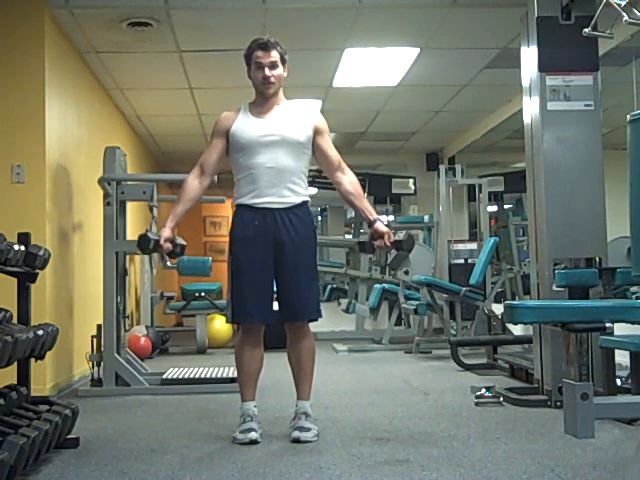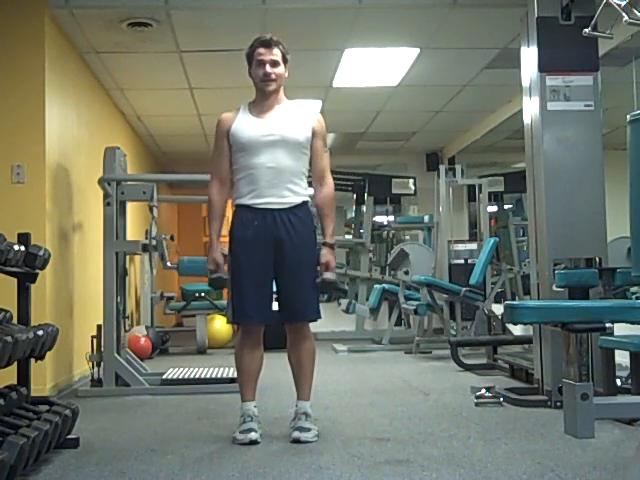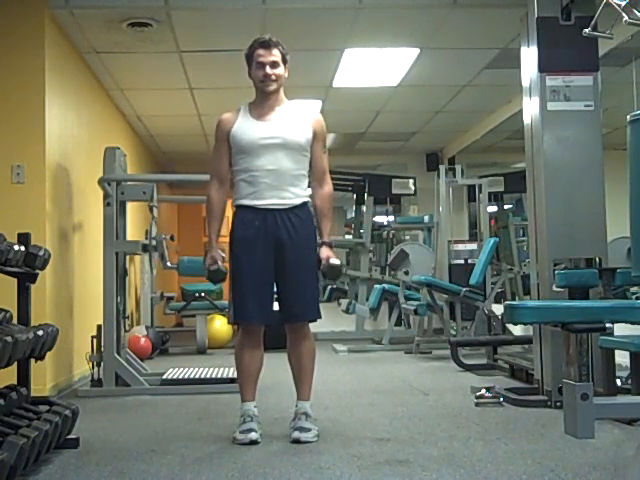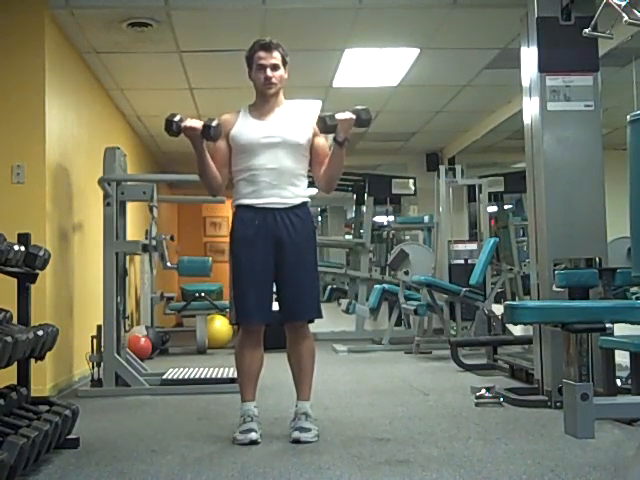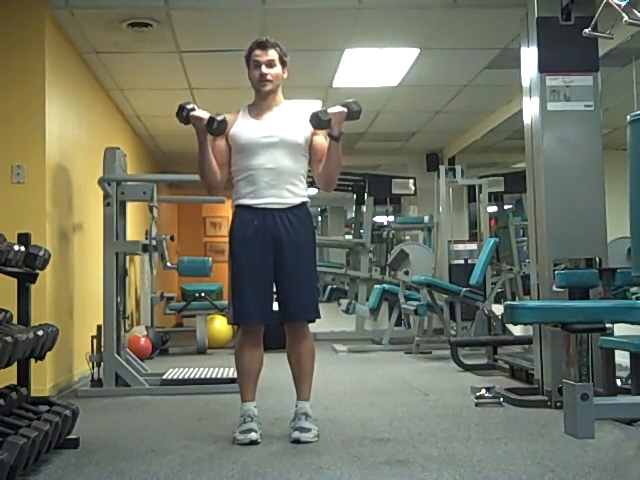
dt=1s
person 1, frame 1
left shoulder: (309, 117)
right shoulder: (230, 121)
left elbow: (340, 173)
right elbow: (201, 175)
left wrist: (373, 219)
right wrist: (169, 224)
left hip: (295, 220)
right hip: (249, 223)
left knee: (298, 321)
right knee: (249, 323)
left ankle: (303, 410)
right ankle: (248, 413)
person 1, frame 2
left shoulder: (309, 118)
right shoulder: (230, 122)
left elbow: (323, 184)
right elbow: (219, 185)
left wrist: (327, 242)
right wrist: (215, 242)
left hip: (295, 221)
right hip: (249, 224)
left knee: (299, 322)
right knee: (250, 323)
left ankle: (303, 411)
right ankle: (248, 413)
person 1, frame 3
left shoulder: (310, 120)
right shoulder: (230, 123)
left elbow: (322, 184)
right elbow: (218, 185)
left wrist: (326, 239)
right wrist: (212, 242)
left hip: (296, 221)
right hip: (249, 224)
left knee: (299, 321)
right knee: (250, 323)
left ankle: (303, 411)
right ankle: (248, 413)
person 1, frame 4
left shoulder: (309, 119)
right shoulder: (230, 123)
left elbow: (326, 183)
right elbow: (216, 186)
left wrist: (340, 140)
right wrist: (198, 145)
left hip: (295, 219)
right hip: (250, 222)
left knee: (299, 320)
right knee: (250, 321)
left ankle: (303, 410)
right ankle: (249, 413)
person 1, frame 5
left shoulder: (308, 119)
right shoulder: (231, 124)
left elbow: (327, 182)
right elbow: (214, 185)
left wrist: (335, 135)
right wrist: (202, 138)
left hip: (294, 220)
right hip: (249, 222)
left knee: (299, 320)
right knee: (250, 322)
left ankle: (303, 411)
right ankle: (249, 413)
